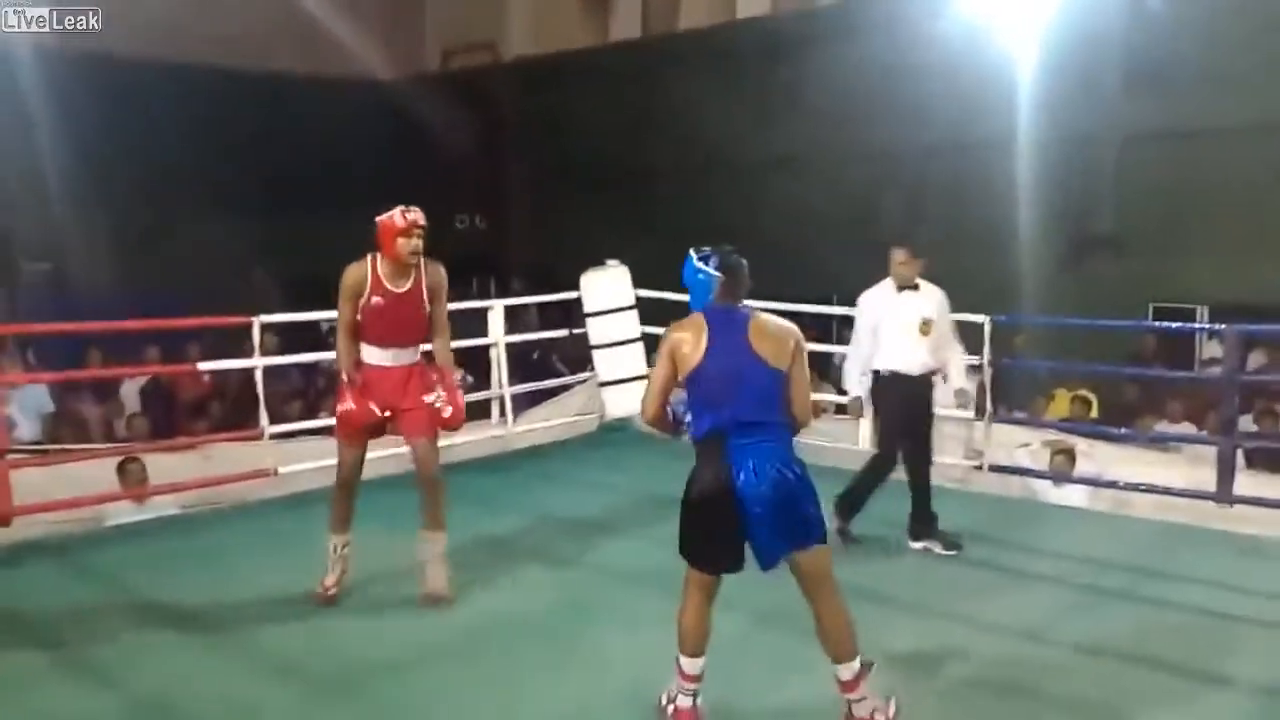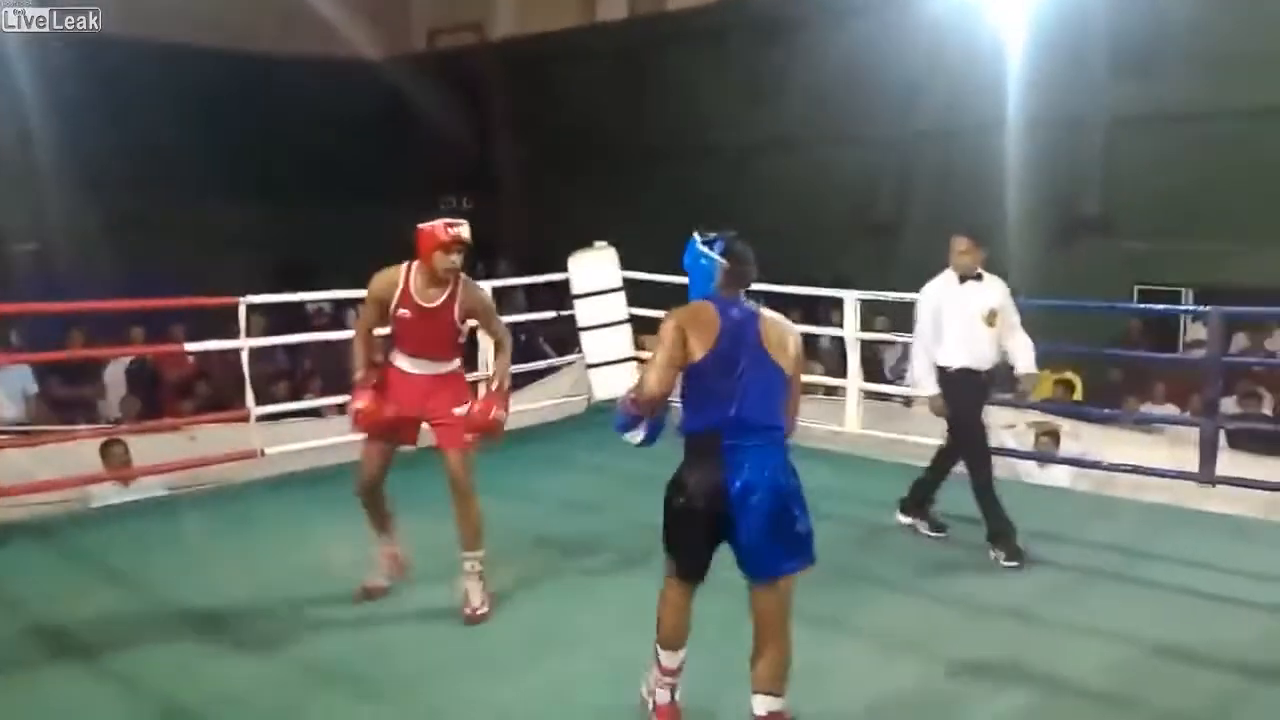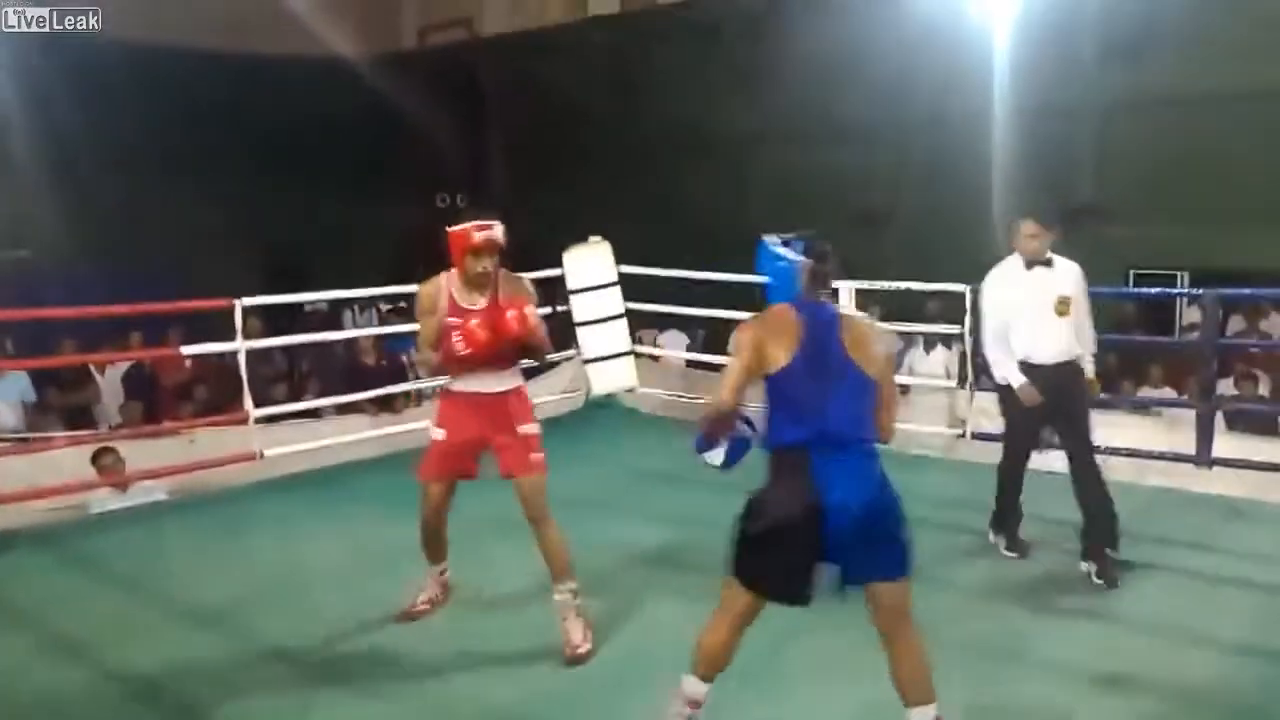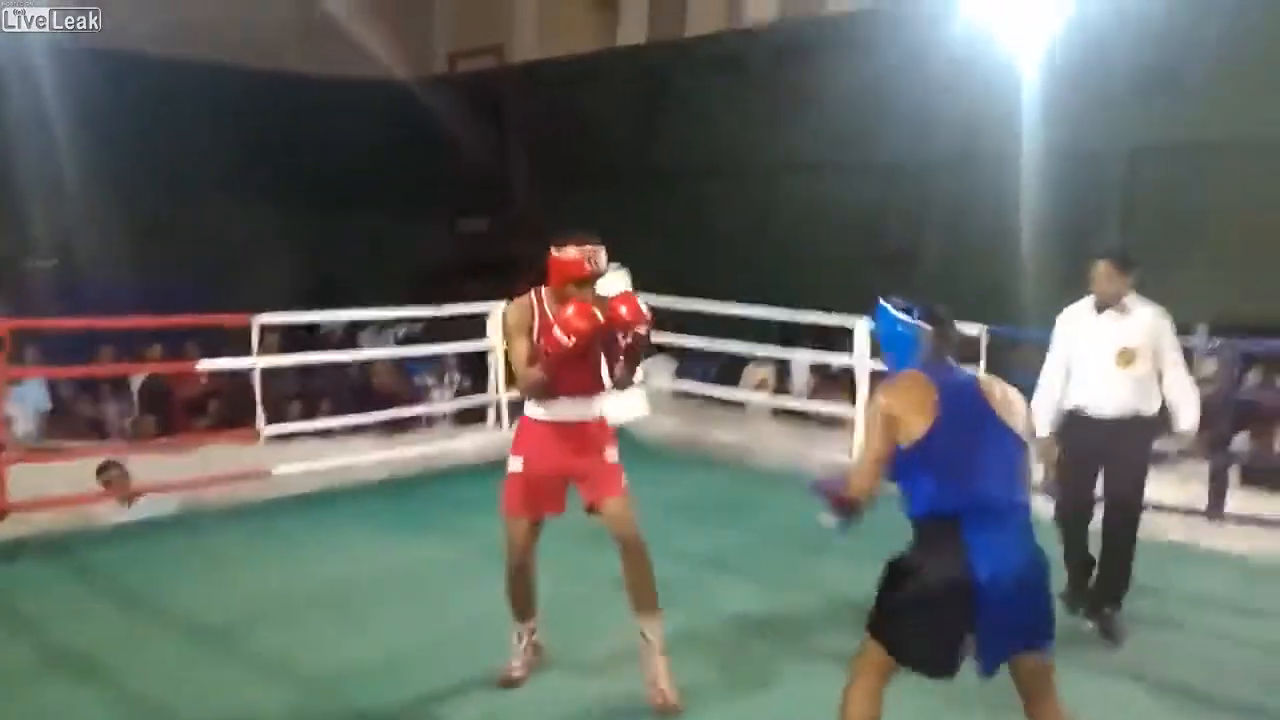
dt=0.5s
person 1, frame 1
left shoulder: (681, 335)
right shoulder: (783, 331)
left elbow: (652, 412)
right elbow: (802, 414)
left hip: (714, 472)
right hip: (775, 467)
left knee: (699, 590)
right knee: (821, 587)
person 1, frame 2
left shoulder: (685, 321)
right shoulder: (784, 332)
left elbow: (650, 393)
right elbow: (787, 417)
left wrist: (635, 414)
left hip: (704, 475)
right hip: (768, 476)
left knee: (679, 585)
right knee: (773, 621)
person 1, frame 3
left shoulder: (763, 327)
right shoulder: (869, 335)
left elbow: (724, 402)
right elbow: (883, 428)
left wrist: (716, 428)
left hip: (792, 491)
right hip: (863, 487)
left knee: (734, 611)
right knee: (897, 623)
person 1, frame 4
left shoulder: (895, 394)
right shoulder: (1005, 396)
left elbow: (860, 487)
left wrist: (836, 491)
left hip: (943, 559)
right hip: (1015, 556)
left knee: (869, 672)
person 2, frame 1
left shoulder: (434, 275)
right shoulder: (357, 275)
left elbow: (440, 334)
right elbow: (345, 333)
left wrist: (449, 382)
right wrist: (348, 383)
left hip: (412, 377)
right hip: (366, 377)
left knee: (429, 471)
right knee: (347, 474)
left ankle: (435, 558)
right ankle: (337, 560)
person 2, frame 2
left shoulder: (470, 295)
right shoulder: (387, 283)
left elbow: (500, 339)
right elbow: (362, 333)
left wrist: (500, 385)
right wrist: (361, 381)
left hip: (446, 386)
right hip: (398, 382)
left knee: (461, 482)
right knee: (368, 481)
left ankle: (474, 579)
right ankle: (388, 553)
person 2, frame 3
left shoulder: (516, 289)
right shoulder: (433, 293)
left elbow: (541, 349)
right elbow: (427, 358)
left wrist: (533, 338)
right wrist: (454, 352)
left hip: (508, 404)
right hip: (457, 406)
left knee: (537, 511)
right knee: (431, 512)
left ankle: (570, 611)
right ankle: (437, 580)
person 2, frame 4
left shoulder: (603, 309)
right shoulder: (522, 310)
left elbow: (622, 378)
right elbow: (526, 384)
left wrist: (632, 342)
right wrist: (558, 350)
left hip: (591, 433)
right hip: (539, 434)
left knee: (630, 538)
right knee: (518, 554)
left ankle: (654, 650)
right ankle: (526, 644)
person 3, frame 1
left shoulder: (935, 297)
right shoulder: (873, 299)
left elbow: (948, 344)
right elbow: (860, 347)
left wrist: (958, 382)
right wrist: (855, 391)
left hip: (920, 384)
right hip: (888, 383)
left knee: (920, 459)
right knee: (887, 455)
left ankle: (923, 530)
right ankle: (844, 509)
person 3, frame 2
left shoulder: (997, 287)
right shoulder: (935, 291)
left elbow: (1013, 333)
right elbow: (923, 344)
left wrist: (1026, 367)
right wrist: (930, 390)
left hip: (981, 378)
right hip: (953, 380)
left knee: (957, 450)
right knee: (978, 454)
left ankle: (914, 507)
right ankle: (1000, 536)
person 3, frame 3
left shoulder: (1071, 272)
right shoulder: (1000, 278)
left elbow: (1083, 325)
right elbow: (994, 340)
left wrist: (1089, 369)
right wrist: (1017, 382)
left hip: (1067, 374)
right hip: (1023, 377)
left knee: (1084, 460)
right knee: (1016, 457)
left ankle: (1097, 549)
right ankle: (1004, 528)
person 3, frame 4
left shoulder: (1154, 321)
right shoulder: (1072, 318)
left elbow: (1174, 372)
right elbow: (1054, 374)
left wrist: (1186, 422)
right wrist: (1044, 429)
left hip: (1132, 427)
right hip: (1083, 423)
left knee: (1123, 516)
right knee: (1071, 509)
left ankle: (1106, 603)
right ankle: (1079, 578)
